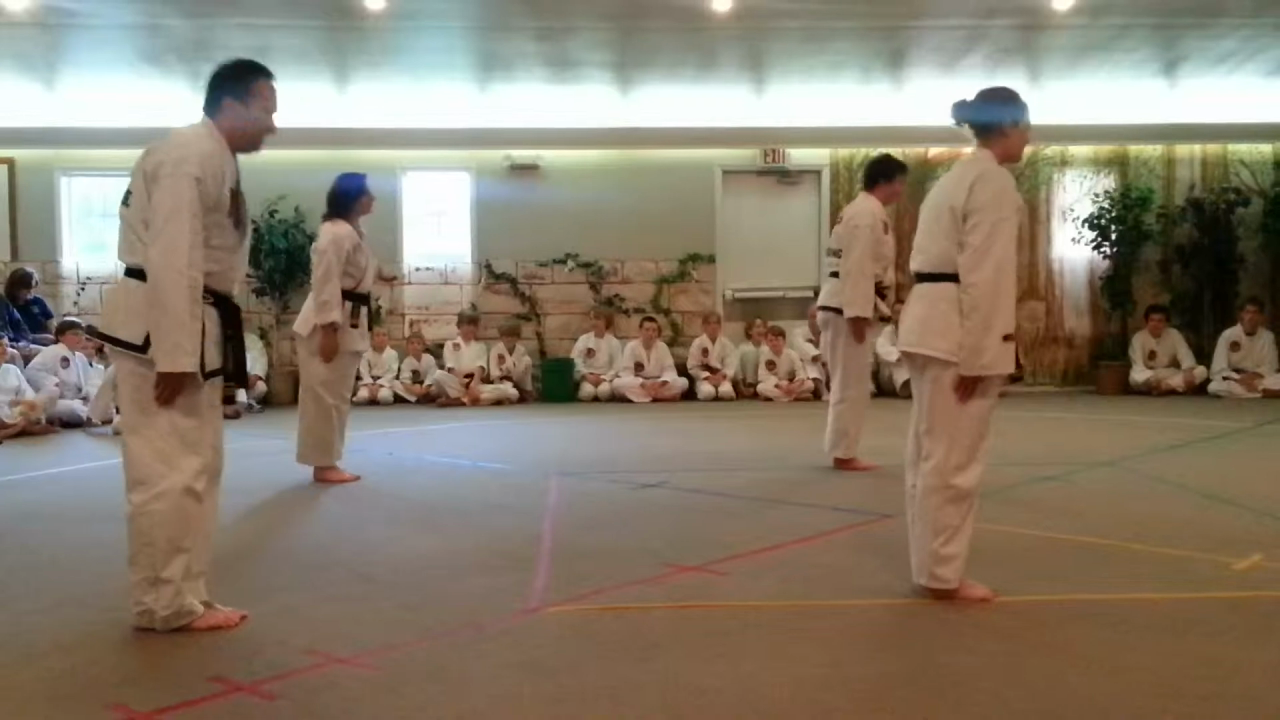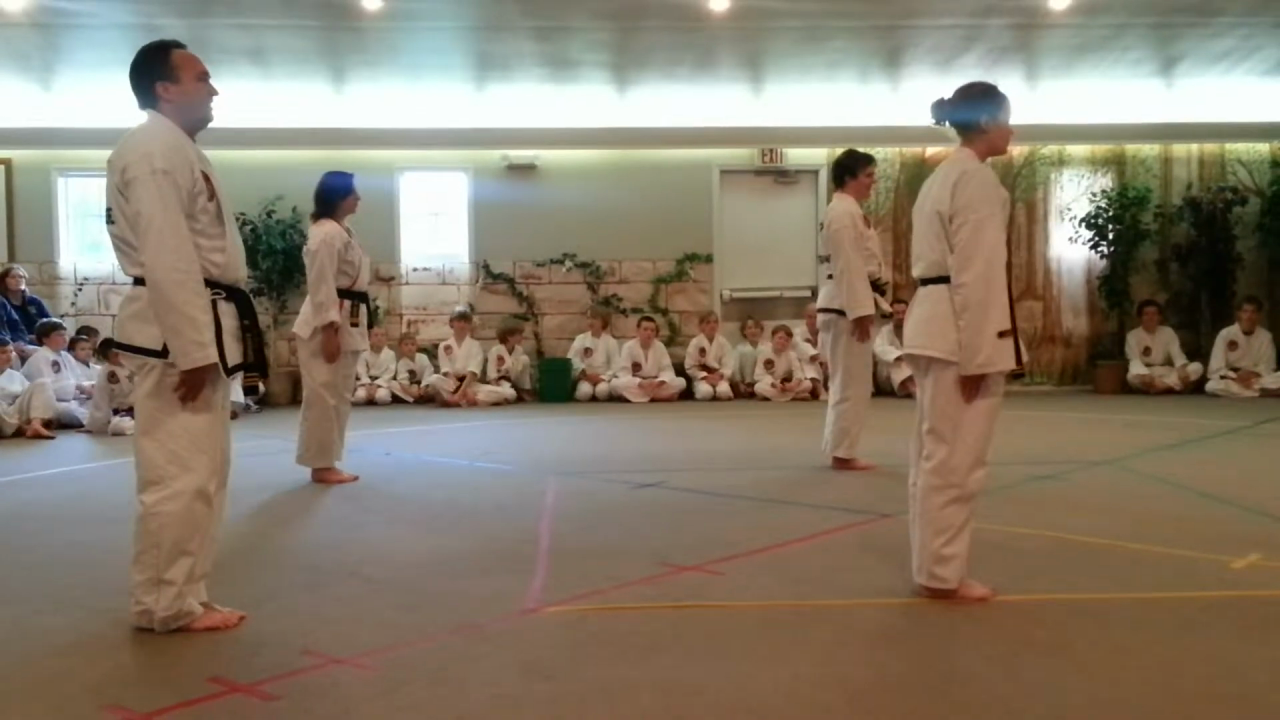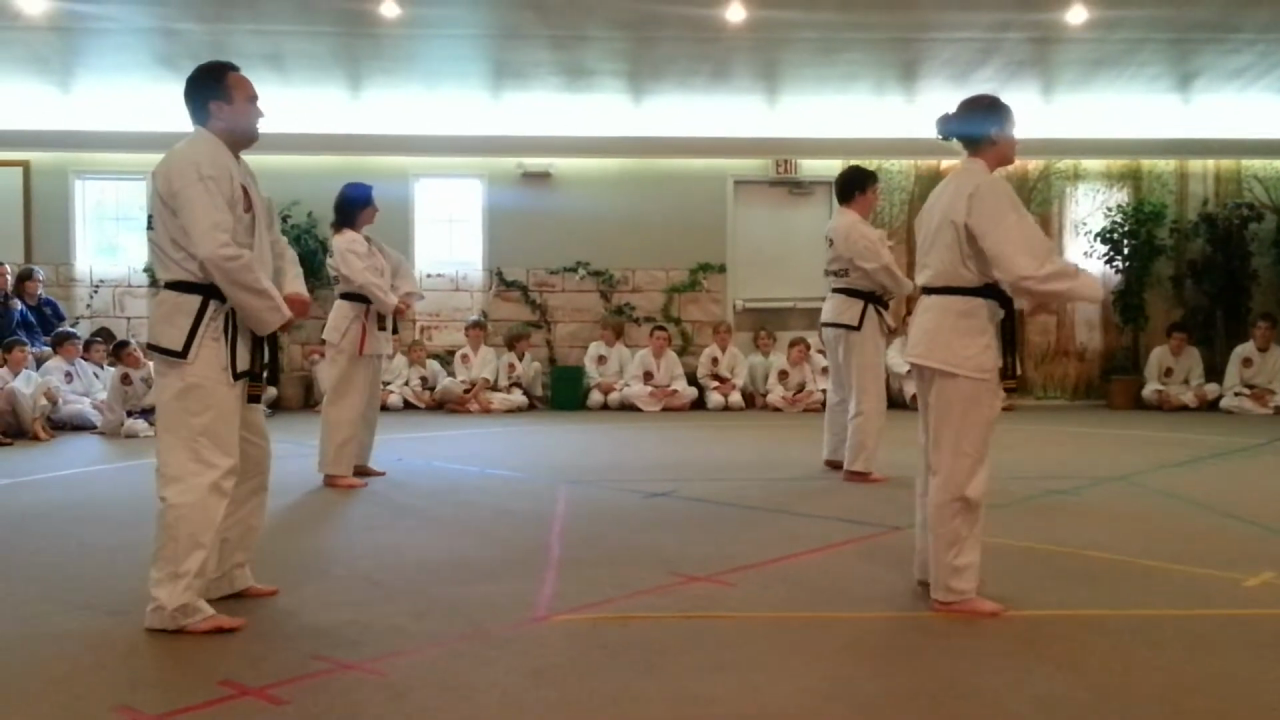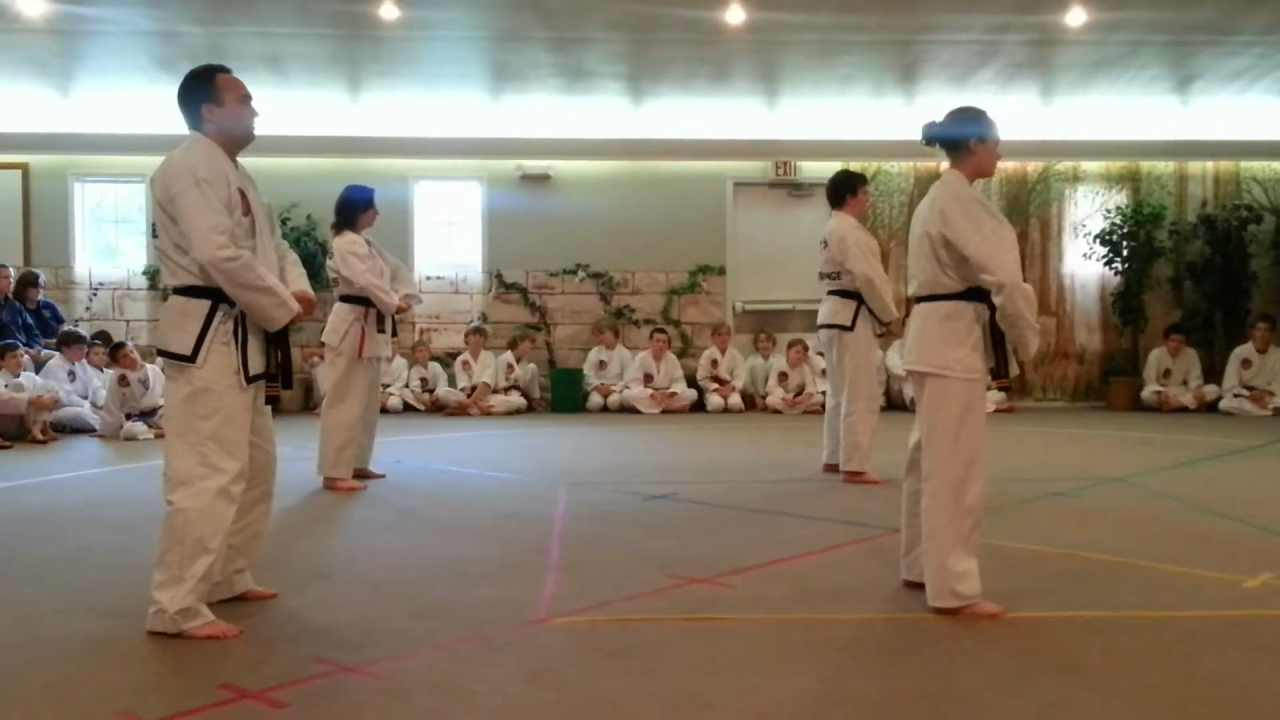
dt=1s
person 1, frame 1
left shoulder: (215, 158)
right shoulder: (190, 155)
right elbow: (172, 262)
right wrist: (173, 357)
left hip: (190, 326)
right hip: (161, 330)
left knee: (197, 467)
right knee: (169, 472)
left ankle: (184, 595)
right ankle: (165, 604)
person 1, frame 2
left shoulder: (179, 149)
right shoulder: (153, 150)
right elbow: (168, 262)
right wrist: (194, 351)
left hip: (199, 328)
right hip: (175, 332)
left knee: (202, 470)
right knee: (180, 474)
left ankle: (183, 594)
right ankle: (166, 605)
person 1, frame 3
left shoulder: (235, 168)
right shoulder: (194, 162)
left elbow: (271, 242)
right elbow: (219, 253)
left wrist: (293, 290)
right wrist: (274, 313)
left hip: (230, 334)
right hip: (197, 333)
left knee: (247, 461)
right knee: (201, 469)
left ankle: (225, 574)
right ankle: (176, 603)
person 1, frame 4
left shoulder: (234, 173)
right shoulder: (190, 168)
left elbow: (271, 244)
right elbow: (220, 256)
left wrist: (297, 288)
right wrist: (283, 308)
left hip: (239, 338)
right hip: (208, 337)
left knee: (253, 465)
right knee: (208, 474)
left ankle: (226, 577)
right ankle: (176, 607)
person 2, frame 1
left shoulder: (957, 176)
right shoulder: (993, 180)
right elbow: (985, 276)
right wrist: (978, 356)
left hip: (928, 318)
right hip: (959, 327)
left knee: (931, 451)
right knee: (953, 457)
left ankle: (932, 567)
right ankle: (943, 575)
person 2, frame 2
left shoulder: (942, 176)
right shoulder: (976, 177)
right elbow: (977, 274)
right wrist: (979, 353)
left hip: (933, 320)
right hip: (962, 328)
left knee: (935, 452)
right knee: (955, 456)
left ankle: (935, 566)
right ankle: (942, 574)
person 2, frame 3
left shoulder: (946, 188)
right shoulder: (986, 188)
right elbow: (1026, 265)
right wrist: (1087, 285)
left hip: (936, 327)
right hip: (962, 335)
left knee: (942, 461)
right knee: (959, 466)
left ankle: (936, 566)
right ankle: (952, 587)
person 2, frame 4
left shoulder: (935, 198)
right shoulder: (962, 199)
right elbow: (1003, 276)
right wrist: (1026, 338)
left hip: (934, 333)
right hip: (953, 339)
left knee: (930, 459)
right knee: (954, 467)
left ankle: (922, 564)
right ankle: (952, 589)
person 3, frame 1
left shoulder: (862, 209)
right shoulder: (868, 212)
right elbow: (856, 267)
left wrist: (863, 309)
right wrist: (859, 312)
left hip: (843, 302)
right hip: (847, 304)
left knee: (850, 382)
right knee: (851, 383)
left ankle: (842, 449)
right ankle: (843, 454)
person 3, frame 2
left shoulder: (845, 210)
right shoulder: (845, 212)
right elbow: (849, 266)
left wrist: (861, 307)
right wrist: (860, 311)
left hip: (841, 303)
right hip: (846, 304)
left knee: (847, 382)
right knee: (852, 383)
left ankle: (839, 448)
right ankle: (842, 453)
person 3, frame 3
left shoulder: (838, 225)
right shoulder: (855, 228)
right elbow: (882, 267)
left wrist: (891, 287)
right wrist: (906, 287)
left hip: (839, 310)
right hip: (856, 315)
left knee: (842, 390)
right knee: (867, 395)
left ankle: (836, 453)
right ankle: (857, 465)
person 3, frame 4
left shoulder: (833, 229)
right shoulder: (850, 231)
right elbow: (869, 278)
left wrist: (881, 314)
right wrist: (889, 314)
left hip: (834, 313)
right hip: (851, 317)
left knee: (840, 393)
right knee: (860, 396)
left ankle: (834, 458)
right ankle: (854, 466)
person 4, frame 1
left shoulder: (354, 231)
right shoulder: (336, 233)
right elbow: (324, 284)
right wrist: (329, 330)
left hip: (346, 321)
right hip: (328, 323)
left knee: (337, 395)
right knee: (324, 394)
left ankle: (328, 462)
right ankle: (323, 466)
person 4, frame 2
left shoulder: (343, 232)
right shoulder: (326, 234)
right elbow: (321, 286)
left wrist: (360, 326)
right wrist: (330, 330)
left hip: (346, 323)
right hip: (327, 324)
left knee: (338, 396)
right knee: (324, 396)
left ankle: (326, 462)
right ankle: (321, 466)
person 4, frame 3
left shoulder: (368, 243)
right shoulder: (345, 242)
left elbow: (399, 266)
right elbow: (365, 279)
left wrist: (405, 296)
right wrist: (391, 304)
left hip: (371, 326)
right hip: (352, 325)
left knee: (369, 398)
right knee: (346, 397)
left ankle: (356, 461)
right ankle: (335, 470)
person 4, frame 4
left shoulder: (366, 245)
right shoulder: (345, 243)
left elbow: (397, 270)
right elbow: (366, 281)
left wrist: (405, 296)
right wrist: (392, 305)
left hip: (371, 328)
right hip: (351, 326)
left knee: (368, 400)
right knee: (344, 400)
left ankle: (356, 464)
right ankle: (334, 472)
